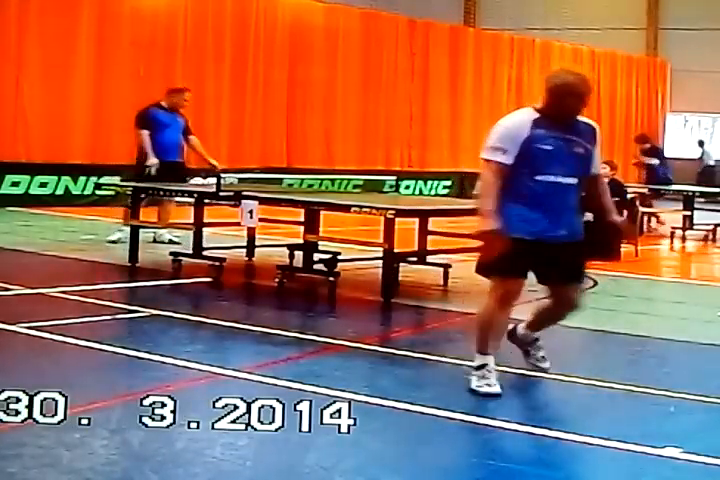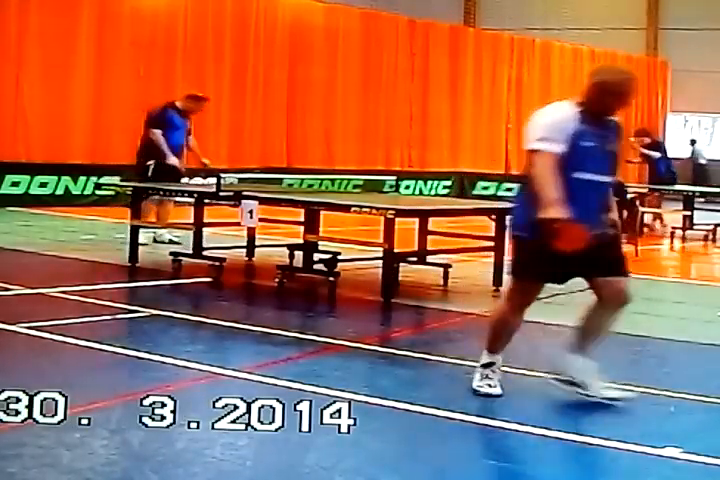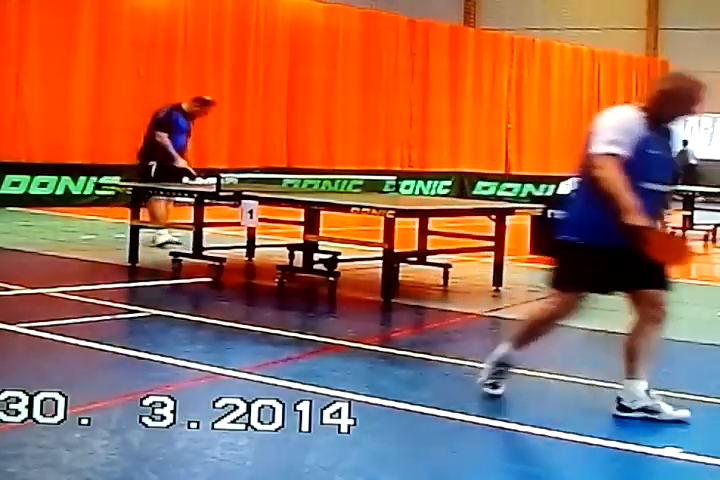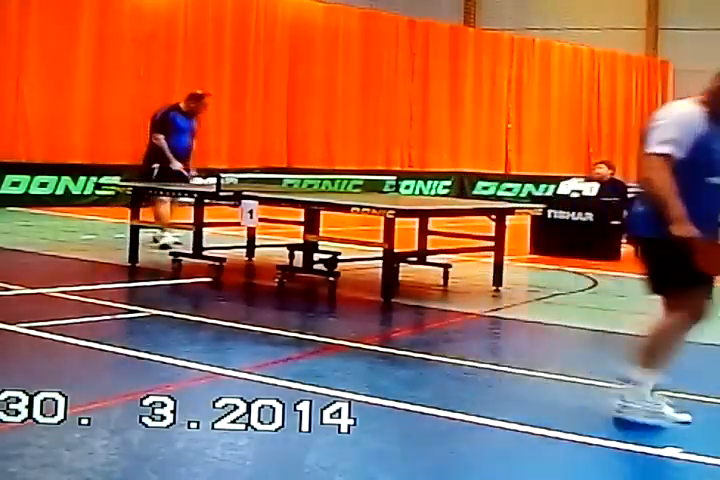
dt=0.2s
person 1, frame 1
left shoulder: (587, 131)
right shoulder: (516, 125)
left elbow: (593, 178)
right elbow: (492, 172)
left wrist: (610, 214)
right wrist: (487, 217)
left hip: (565, 231)
right hip: (516, 228)
left knee: (568, 299)
right knee: (503, 294)
left ankle: (525, 334)
right ankle: (483, 366)
person 1, frame 2
left shoulder: (612, 129)
right shoulder: (556, 117)
right elbow: (542, 162)
left wrist: (611, 210)
right wrist: (553, 206)
left hip: (592, 229)
right hip: (547, 228)
left knee: (616, 293)
right knee: (520, 298)
left ankle: (576, 364)
right ankle: (488, 365)
person 1, frame 3
left shoulder: (663, 135)
right shoulder: (620, 121)
right elbow: (605, 167)
left wrist: (650, 221)
right wrist: (632, 212)
left hip: (635, 238)
right hip: (591, 234)
left knee: (654, 309)
right knee: (565, 304)
left ankle: (635, 395)
right ankle: (504, 357)
person 1, frame 4
right shoulder: (683, 116)
right elbow: (655, 167)
right wrist: (679, 220)
right hip: (665, 230)
left knee: (692, 310)
right knee: (686, 308)
left ankle: (639, 388)
right ankle: (637, 388)
person 2, frame 1
left shoulder: (180, 117)
right shoulder: (149, 112)
left elbow: (190, 139)
right elbow: (143, 134)
left wrist: (207, 158)
right wrist: (150, 156)
left hip: (175, 163)
right hip: (154, 163)
left knee: (168, 197)
left ankle: (161, 232)
right ankle: (125, 230)
person 2, frame 2
left shoulder: (186, 118)
right shoulder: (162, 112)
left elbow: (188, 139)
right elbow: (155, 134)
left wrist: (200, 157)
right wrist: (169, 156)
left hip: (173, 163)
right hip: (154, 161)
left knee: (168, 196)
left ankle: (161, 232)
person 2, frame 3
left shoulder: (188, 118)
right shoulder: (167, 114)
right elbow: (161, 138)
left wrist: (182, 160)
right wrist: (177, 159)
left hip: (171, 163)
right hip: (155, 161)
left knee: (169, 196)
right knee: (157, 195)
left ankle: (163, 231)
right ankle: (160, 232)
person 2, frame 4
left shoulder: (192, 118)
right shoulder: (166, 115)
right elbow: (157, 139)
left wrist: (189, 165)
right wrist: (172, 161)
left hip: (179, 165)
right hip: (161, 164)
left knee: (172, 198)
right knee: (162, 198)
left ankle: (162, 232)
right ankle: (165, 234)
